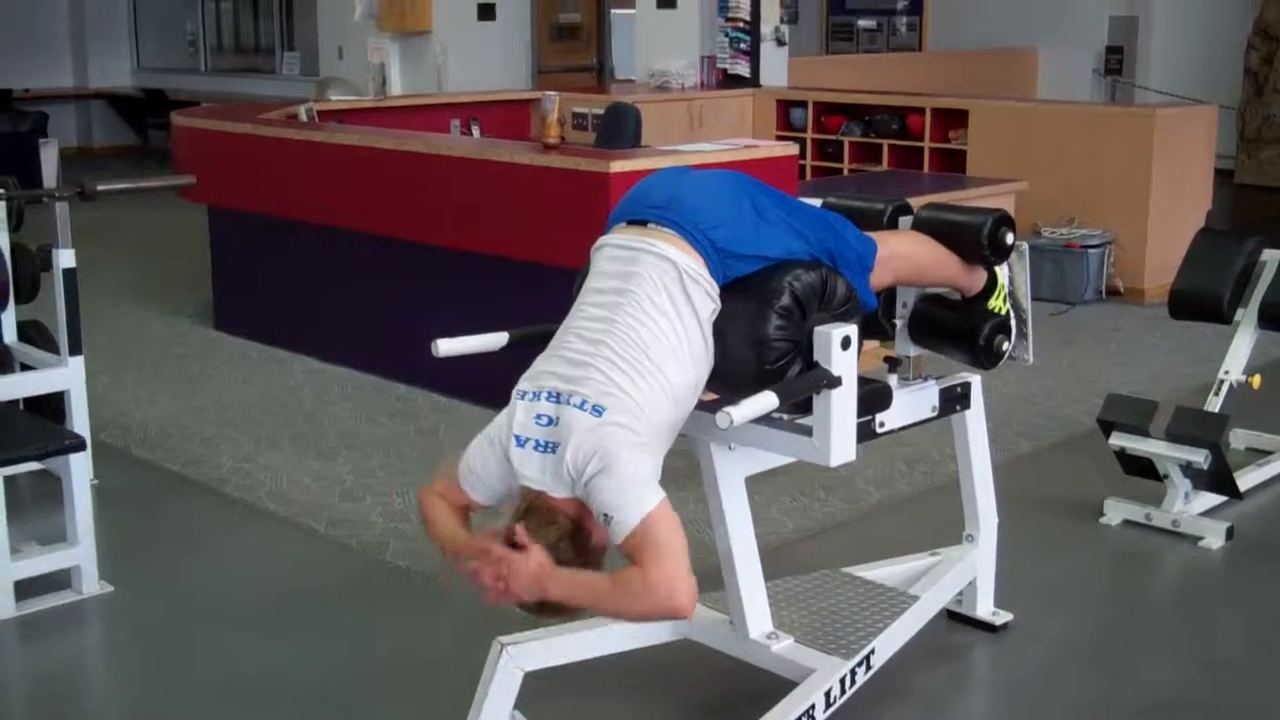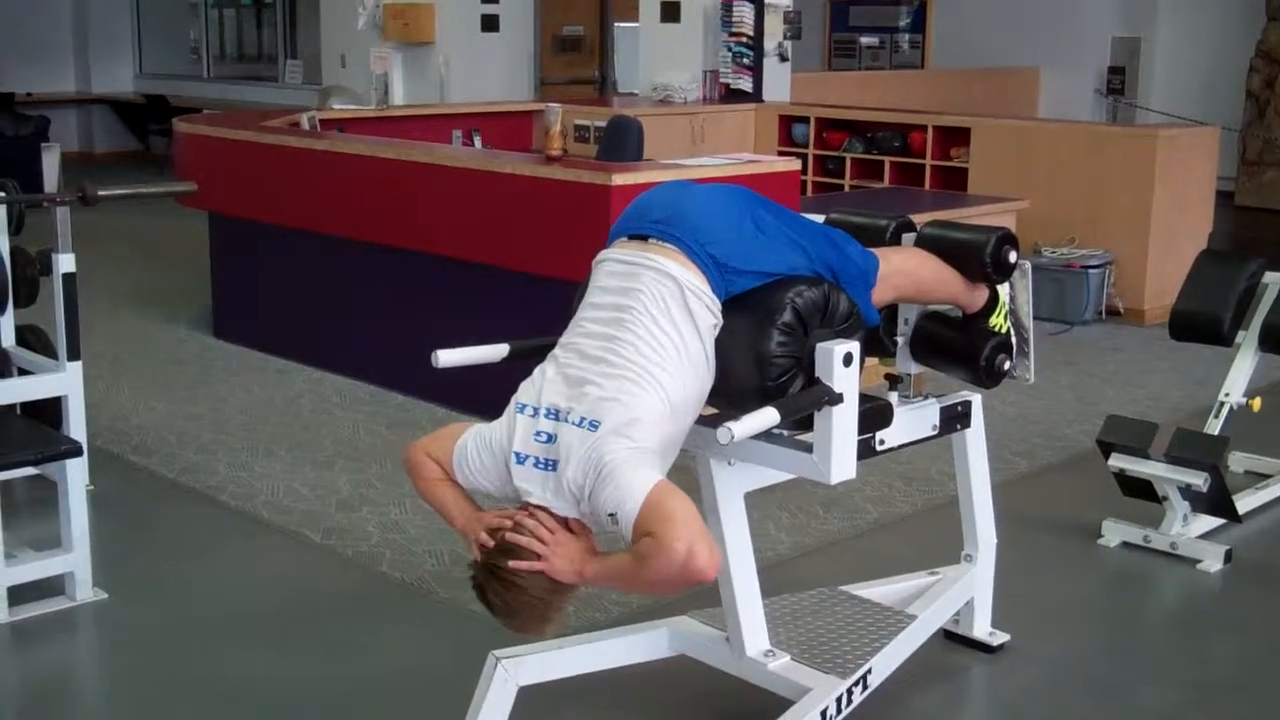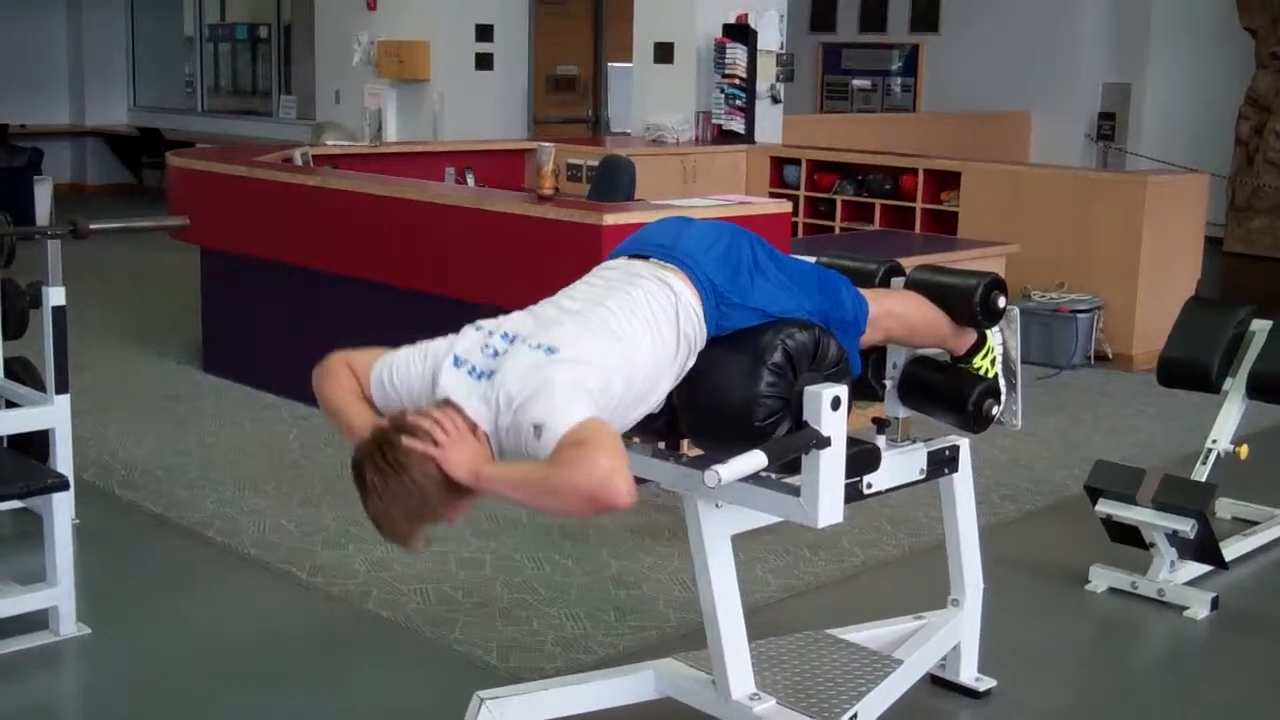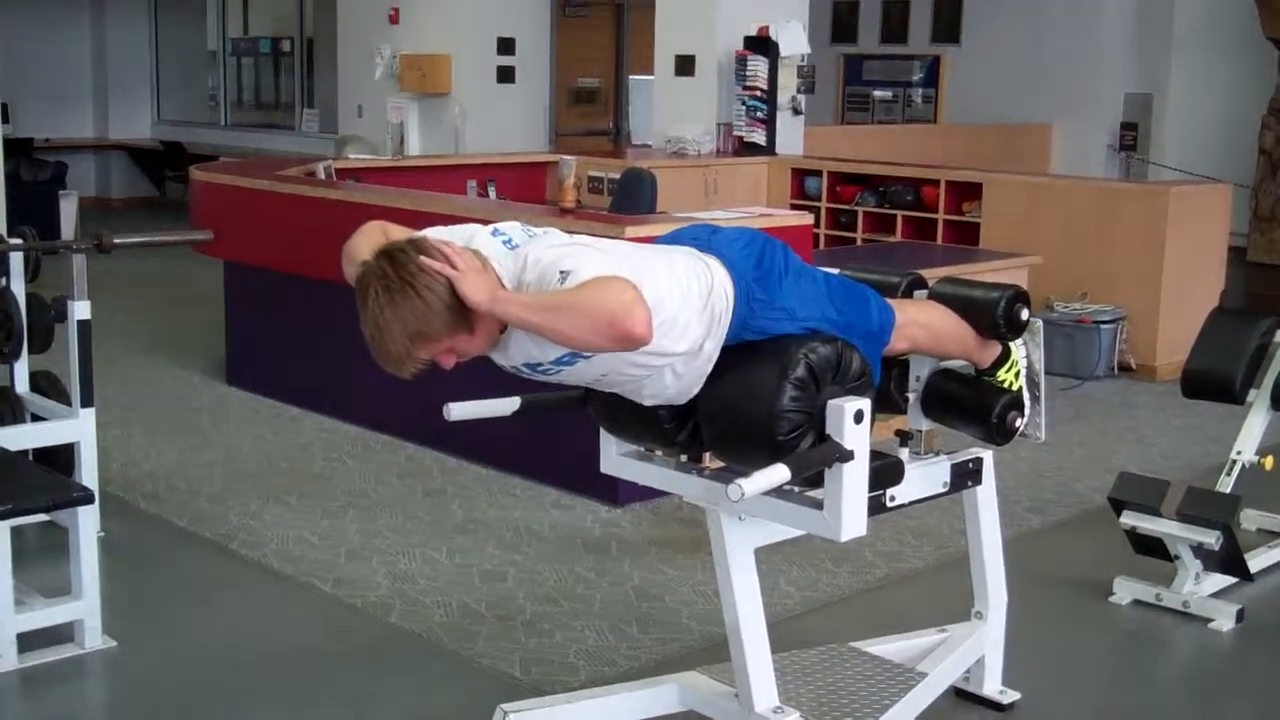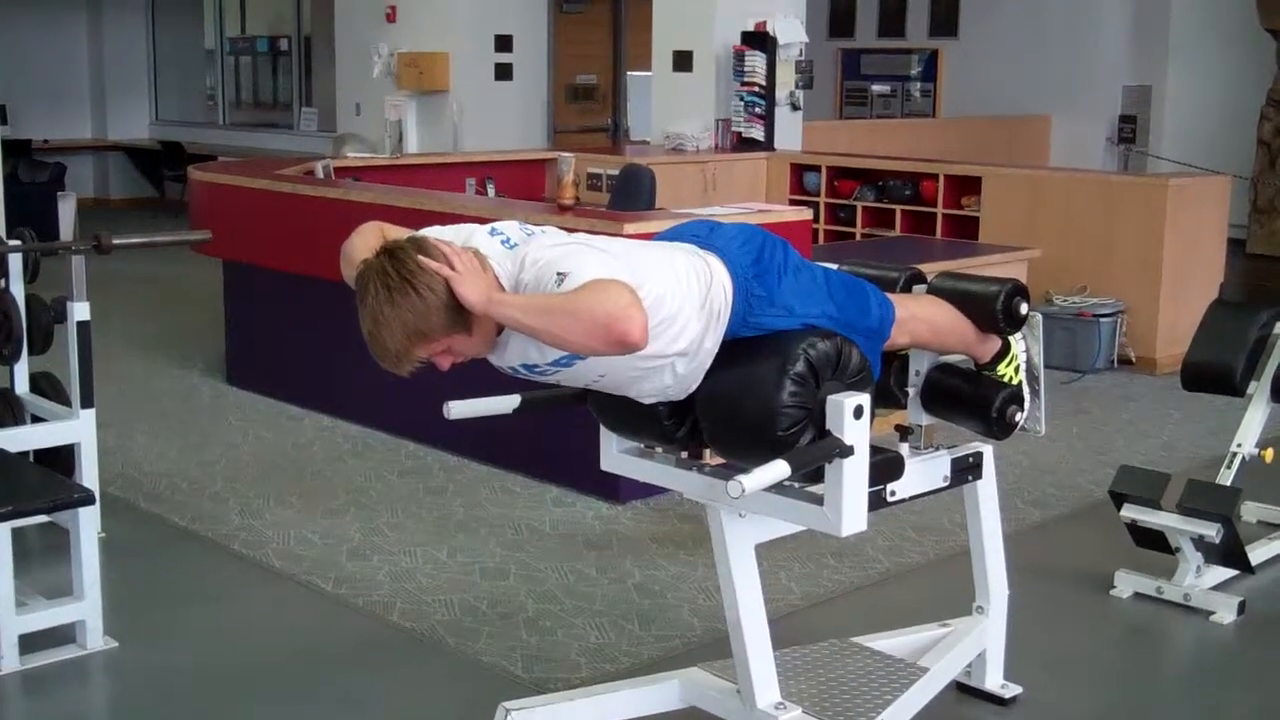
dt=1s
person 1, frame 1
left shoulder: (606, 459)
right shoulder: (513, 438)
left elbow: (673, 593)
right elbow: (437, 499)
left wrist: (545, 583)
right wrist: (475, 553)
left hip: (705, 227)
right hip: (640, 217)
left knee: (873, 265)
left ankle: (982, 288)
person 1, frame 2
left shoulder: (604, 468)
right shoulder: (510, 446)
left elbow: (692, 559)
right elbow: (420, 454)
left wrist: (588, 568)
right wrist: (472, 526)
left hip: (707, 240)
right hip: (645, 226)
left knee: (873, 282)
left ankle: (983, 301)
person 1, frame 3
left shoulder: (536, 402)
right shoulder: (442, 370)
left elbow: (610, 485)
right elbow: (333, 372)
left wrist: (486, 471)
right wrist: (380, 446)
left hip: (707, 285)
right hip: (641, 258)
left knee: (858, 320)
left ankle: (969, 343)
person 1, frame 4
left shoulder: (549, 271)
right shoulder: (455, 255)
left elbow: (629, 322)
right elbow: (369, 239)
left wrist: (496, 301)
right wrist: (384, 294)
left hip: (741, 285)
right hip: (683, 260)
left knee: (889, 331)
left ankle: (995, 357)
person 1, frame 5
left shoulder: (548, 271)
right shoulder: (451, 254)
left elbow: (623, 325)
right elbow: (367, 238)
left wrist: (493, 301)
right wrist: (381, 290)
left hip: (742, 280)
right hip: (682, 256)
left knee: (888, 325)
left ankle: (996, 350)
